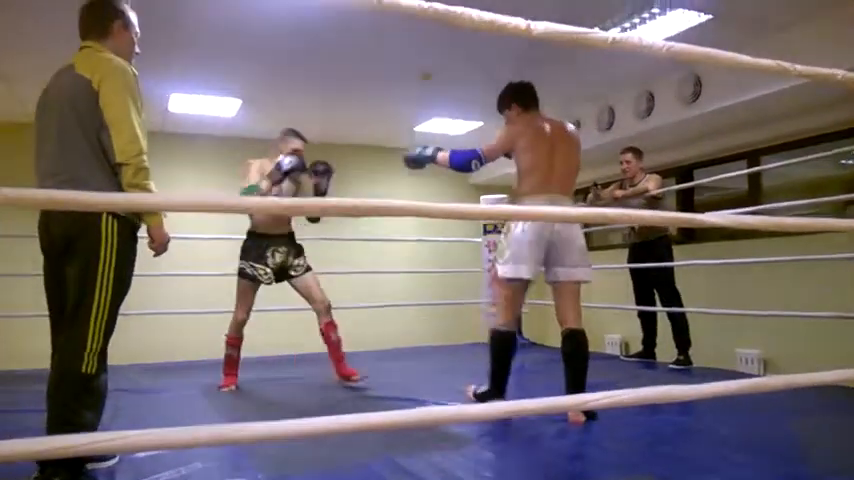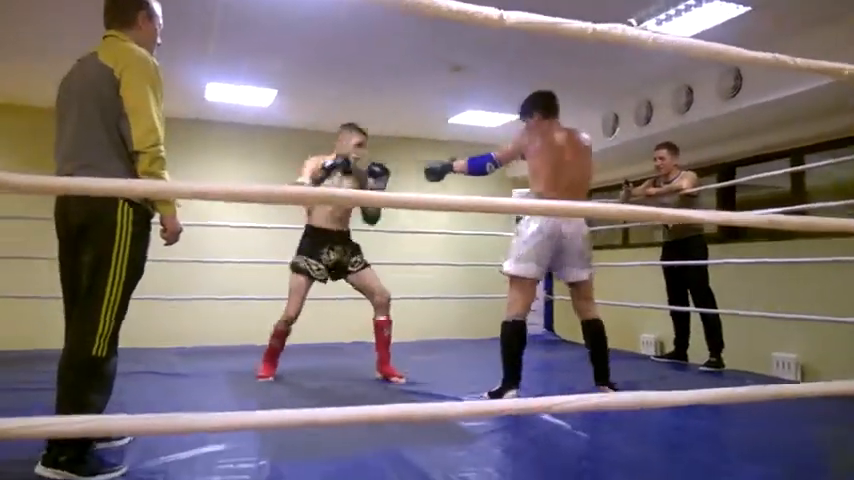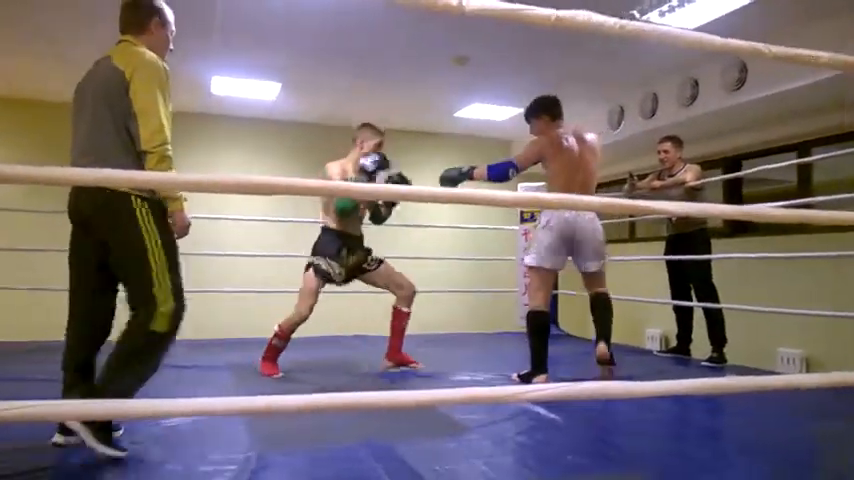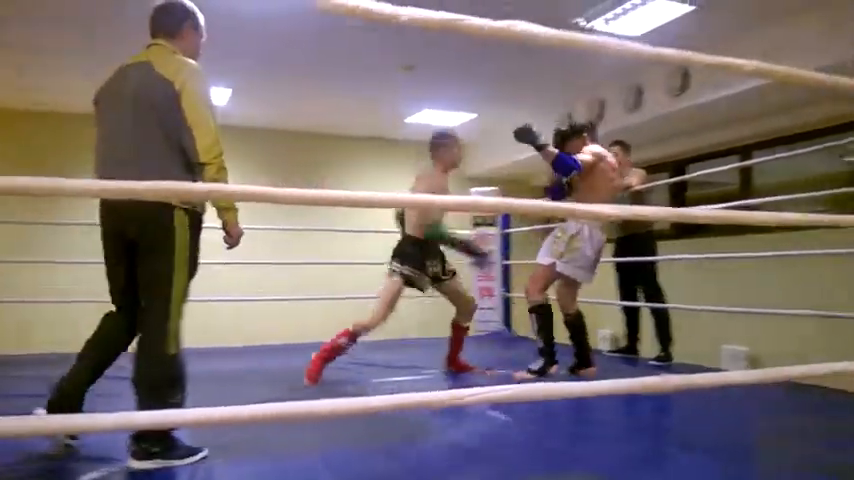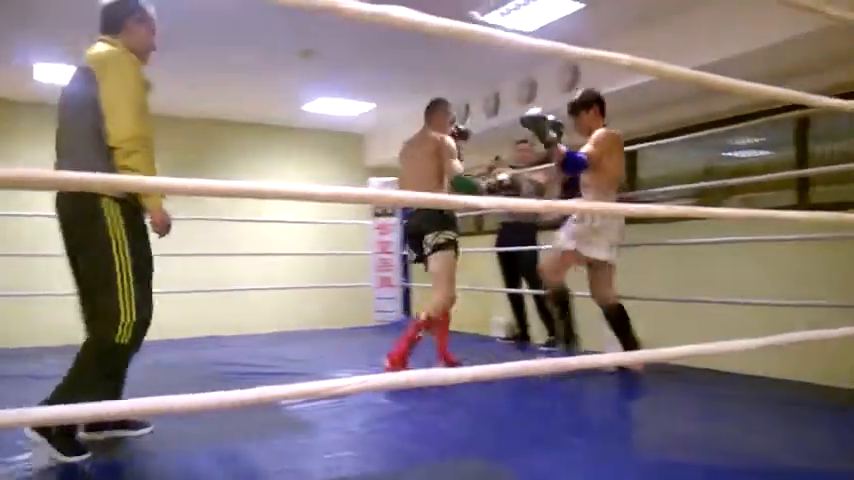
dt=0.7s
person 1, frame 1
left shoulder: (56, 82)
right shoulder: (113, 69)
left elbow: (54, 157)
right elbow: (128, 152)
right wrist: (153, 216)
left hip: (56, 217)
right hip: (99, 218)
left knee: (70, 341)
right knee: (87, 344)
person 1, frame 2
left shoulder: (77, 71)
right shoulder: (135, 60)
left elbow: (73, 143)
right elbow: (146, 140)
right wrist: (166, 206)
left hip: (72, 202)
right hip: (115, 204)
left knee: (84, 324)
right knee: (97, 327)
person 1, frame 3
left shoulder: (94, 73)
right shoulder: (146, 64)
right elbow: (154, 141)
right wrist: (175, 203)
left hip: (85, 198)
right hip: (127, 199)
left knee: (89, 309)
right knee: (162, 304)
person 1, frame 4
left shoulder: (116, 79)
right shoulder: (185, 72)
left elbow: (110, 150)
right elbow: (207, 149)
right wrist: (227, 212)
left hip: (117, 207)
right hip: (166, 209)
left knee: (127, 313)
right knee: (162, 321)
left ankle: (64, 403)
right ankle: (153, 438)
person 1, frame 5
left shoulder: (85, 70)
right shoulder: (120, 61)
right elbow: (126, 140)
right wrist: (153, 201)
left hip: (76, 200)
right hip: (106, 201)
left knee: (106, 311)
right knee: (128, 313)
left ankle: (105, 414)
right ankle: (57, 417)
person 2, frame 1
left shoulder: (517, 132)
right shoulder: (570, 132)
left elbow: (471, 160)
left wrist: (430, 154)
left hip: (530, 216)
right hip: (566, 217)
left knee: (507, 312)
right knee: (571, 315)
left ankle: (496, 391)
person 2, frame 2
left shoulder: (531, 138)
right shoulder: (583, 140)
left elbow: (487, 163)
left wrist: (448, 166)
left hip: (540, 221)
right hip: (574, 222)
left knee: (517, 307)
right knee: (586, 306)
left ankle: (509, 386)
right ankle: (603, 382)
person 2, frame 3
left shoulder: (545, 142)
right shoulder: (592, 140)
left elbow: (507, 170)
left wrist: (464, 173)
left hip: (557, 216)
right hip: (587, 218)
left knee: (539, 295)
right knee: (597, 287)
left ankle: (538, 370)
right ankle: (603, 343)
person 2, frame 4
left shoulder: (594, 152)
right shoulder: (606, 164)
left elbow: (569, 166)
right elbow: (561, 192)
left wrist: (538, 143)
right wrist: (552, 151)
left hip: (578, 229)
right hip: (591, 234)
left knee: (534, 288)
right knee: (566, 299)
left ankle: (547, 359)
right ankle: (584, 363)
person 2, frame 5
left shoulder: (605, 137)
right shoulder: (599, 142)
left elbow: (575, 165)
right elbow: (577, 174)
left wrist: (549, 140)
left hip: (596, 216)
right hip: (599, 217)
left knee: (549, 269)
right knee: (603, 293)
left ankle: (568, 341)
right ankle: (632, 353)
person 3, frame 1
left shoulder: (298, 175)
right shoulder: (257, 166)
left elbow: (313, 217)
left wrist: (321, 187)
right wrist: (276, 174)
left hip: (288, 246)
right hip: (258, 245)
left knee: (323, 304)
right knee: (241, 317)
left ankle: (342, 368)
right ankle: (230, 375)
person 3, frame 2
left shoulder: (358, 175)
right shoulder: (315, 164)
left elbow: (372, 218)
left wrist: (377, 192)
right wrist: (323, 174)
left hip: (345, 245)
right hip: (315, 243)
left knee: (382, 299)
right knee: (291, 313)
left ankle: (384, 366)
right ankle: (268, 362)
person 3, frame 3
left shoulder: (366, 172)
right shoulder: (335, 169)
left elbow: (378, 218)
right elbow: (343, 208)
left wrist: (391, 198)
right wrist: (364, 178)
left hip: (356, 247)
right hip: (331, 245)
left knee: (406, 290)
right knee: (302, 312)
left ankle: (394, 354)
right ankle: (269, 359)
person 3, frame 4
left shoulder: (426, 178)
right shoulder: (435, 181)
left elbow: (402, 218)
right elbow: (432, 229)
right wrist: (467, 246)
left hip: (430, 253)
right hip: (411, 253)
left knee: (468, 306)
right knee: (378, 317)
left ankle: (453, 360)
right ankle: (323, 357)
person 3, frame 5
left shoulder: (408, 146)
right shoulder: (442, 141)
right elbow: (460, 184)
left hip: (415, 221)
right hip: (435, 220)
left knee: (444, 291)
right knee: (443, 294)
left ankle: (445, 355)
right ankle: (397, 358)
person 4, frame 1
left shoulder: (653, 179)
right shoulder: (620, 186)
left elbow: (649, 188)
right elbow: (592, 201)
left wrist: (623, 195)
right wrist: (595, 194)
left hip: (657, 243)
right hip: (636, 246)
left knee: (669, 297)
right knee: (643, 301)
left ankle: (684, 353)
right ankle: (648, 349)
person 4, frame 2
left shoulder: (689, 176)
right shoulder: (654, 182)
left elbow: (684, 187)
right elbow: (627, 197)
left wrist: (656, 192)
right wrist: (627, 192)
left hip: (692, 242)
right hip: (670, 244)
left knee: (702, 298)
right knee: (676, 300)
left ankle: (716, 355)
right ankle: (680, 350)
person 4, frame 3
left shoulder: (693, 169)
right shoulder: (659, 175)
left elbow: (688, 180)
right elbow: (631, 191)
left wrist: (660, 185)
right wrist: (632, 185)
left hip: (695, 236)
right hip: (674, 238)
left knee: (705, 292)
right knee: (679, 294)
left ankle: (718, 350)
right ankle: (683, 344)
person 4, frame 4
left shoulder: (638, 174)
left elbow: (632, 185)
left hip: (641, 238)
right hip: (623, 240)
left knee: (651, 291)
right knee: (627, 294)
left ankle: (665, 349)
right ankle: (631, 343)
person 4, frame 5
left shoulder: (538, 175)
right shoulder: (509, 173)
left elbow: (541, 184)
left wrist: (516, 176)
left hip: (526, 230)
right hip: (505, 231)
left knee: (533, 281)
right knee: (512, 284)
left ankle: (552, 332)
right ankle: (522, 331)
